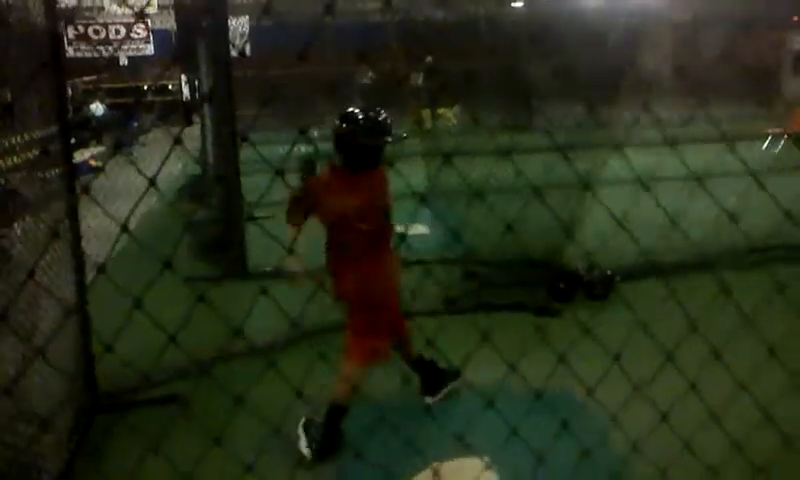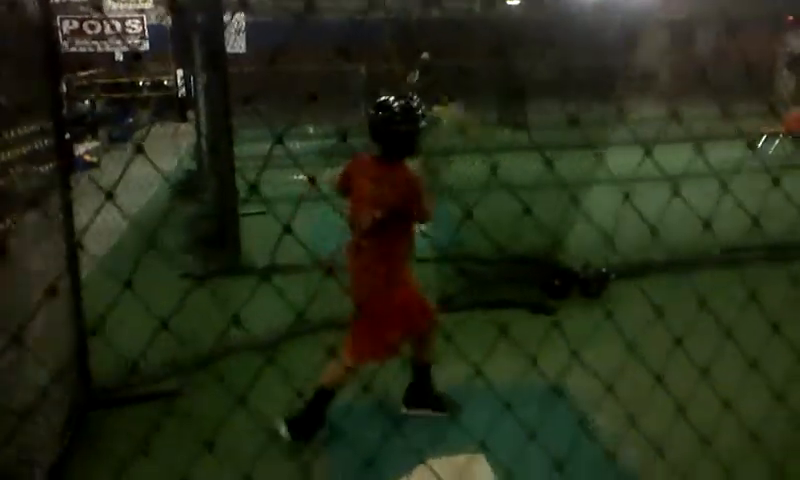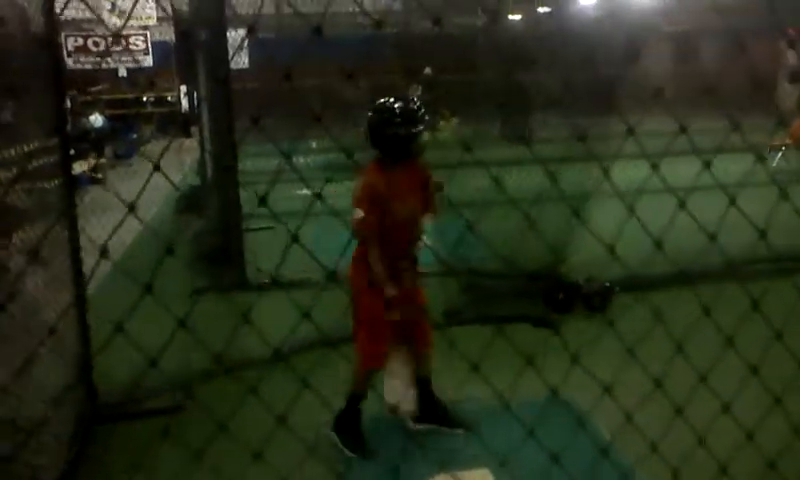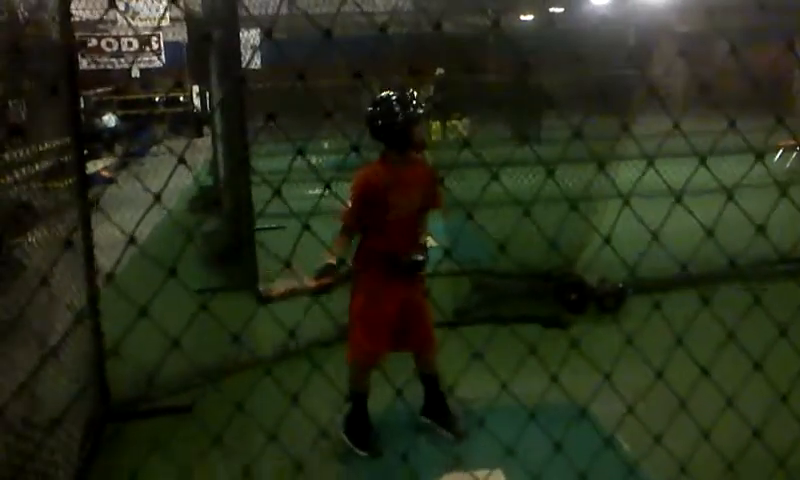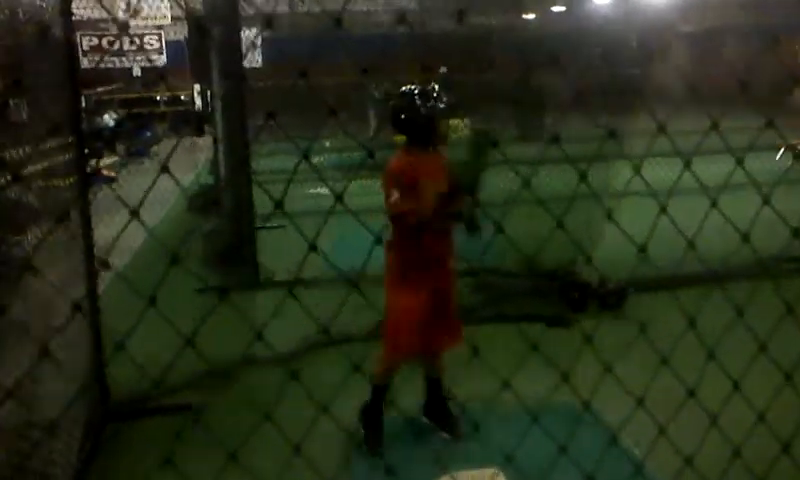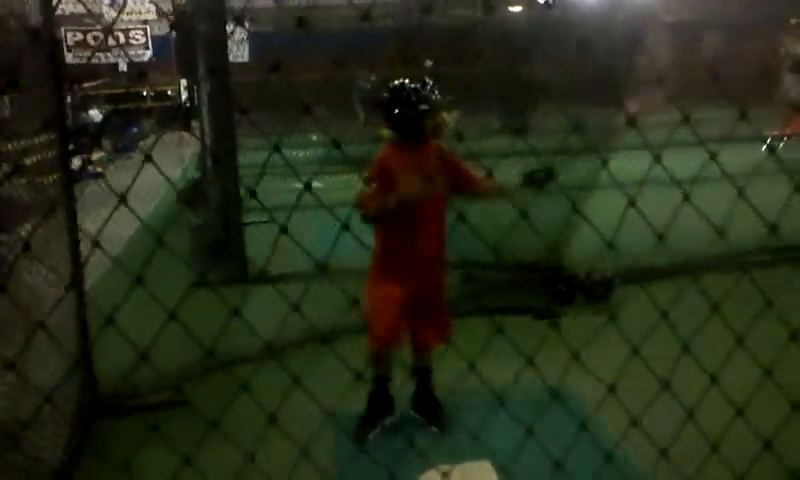
dt=0.4s
person 1, frame 1
left shoulder: (318, 183)
right shoulder: (376, 181)
left elbow: (294, 218)
left hip: (345, 274)
right hip: (374, 278)
left knee: (391, 322)
right knee: (362, 351)
left ankle: (429, 377)
right ankle: (327, 432)
person 1, frame 2
left shoulder: (361, 164)
right shoulder: (407, 180)
left elbow: (339, 187)
right elbow: (422, 214)
left hip: (386, 269)
right hip: (383, 274)
left knee: (423, 321)
right knee: (361, 349)
left ankle: (420, 391)
right ankle: (307, 416)
person 1, frame 3
left shoulder: (417, 171)
right shoulder: (372, 184)
right elbow: (369, 243)
left wrist: (412, 254)
right wrist: (386, 289)
left hip: (405, 271)
right hip: (376, 277)
left knee: (419, 338)
right knee: (372, 352)
left ankle: (425, 406)
right ankle: (348, 419)
person 1, frame 4
left shoulder: (423, 169)
right shoulder: (370, 178)
right elbow: (349, 226)
left wrist: (420, 247)
right wrist: (334, 260)
left hip: (406, 272)
right hip: (374, 275)
left knee: (422, 340)
right knee: (366, 350)
left ankle: (435, 404)
right ankle: (356, 418)
person 1, frame 5
left shoulder: (440, 161)
right shoulder: (400, 167)
right elbow: (404, 221)
left wrist: (460, 212)
right wrist: (437, 208)
left hip: (439, 264)
right hip: (407, 270)
left knee: (434, 338)
right knee: (400, 345)
left ankle: (435, 403)
right ankle: (373, 410)
person 1, frame 6
left shoulder: (440, 153)
right shoulder: (387, 160)
left elbow: (475, 185)
right elbow: (367, 209)
right wrist: (399, 200)
left hip: (429, 262)
right hip: (391, 265)
left knee: (425, 332)
right knee: (384, 335)
left ankle: (424, 395)
right ankle: (380, 401)
